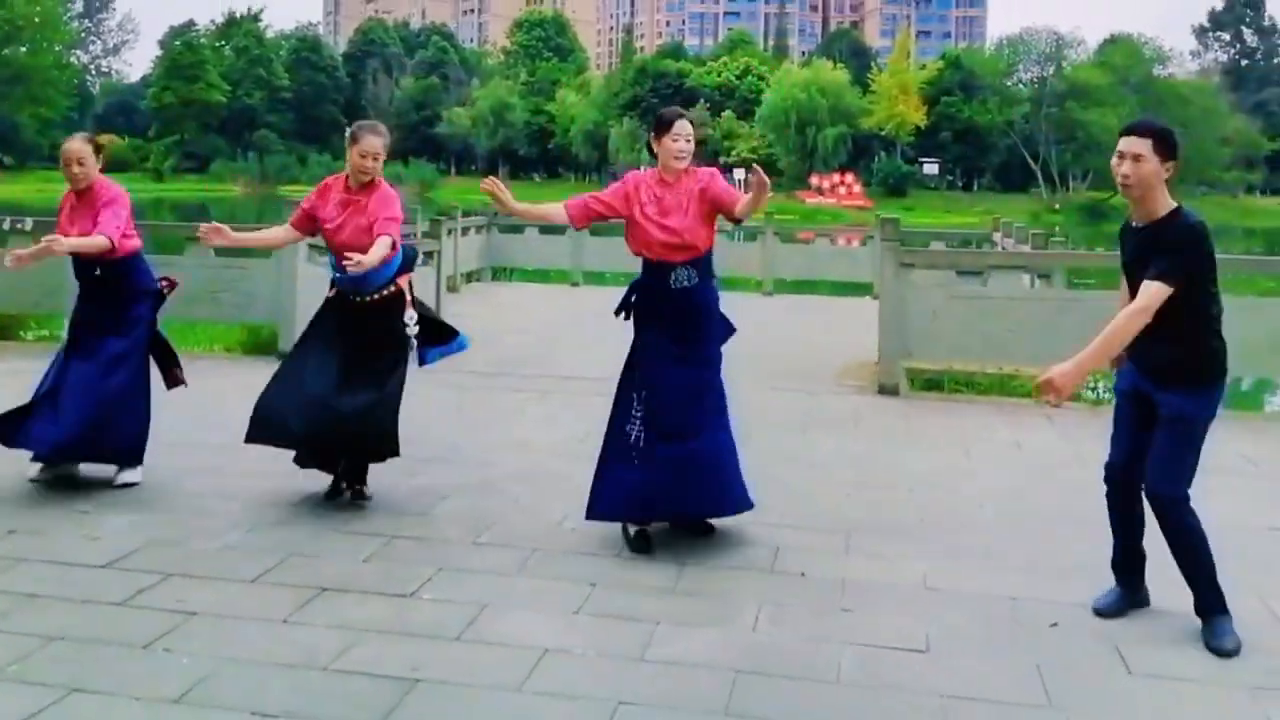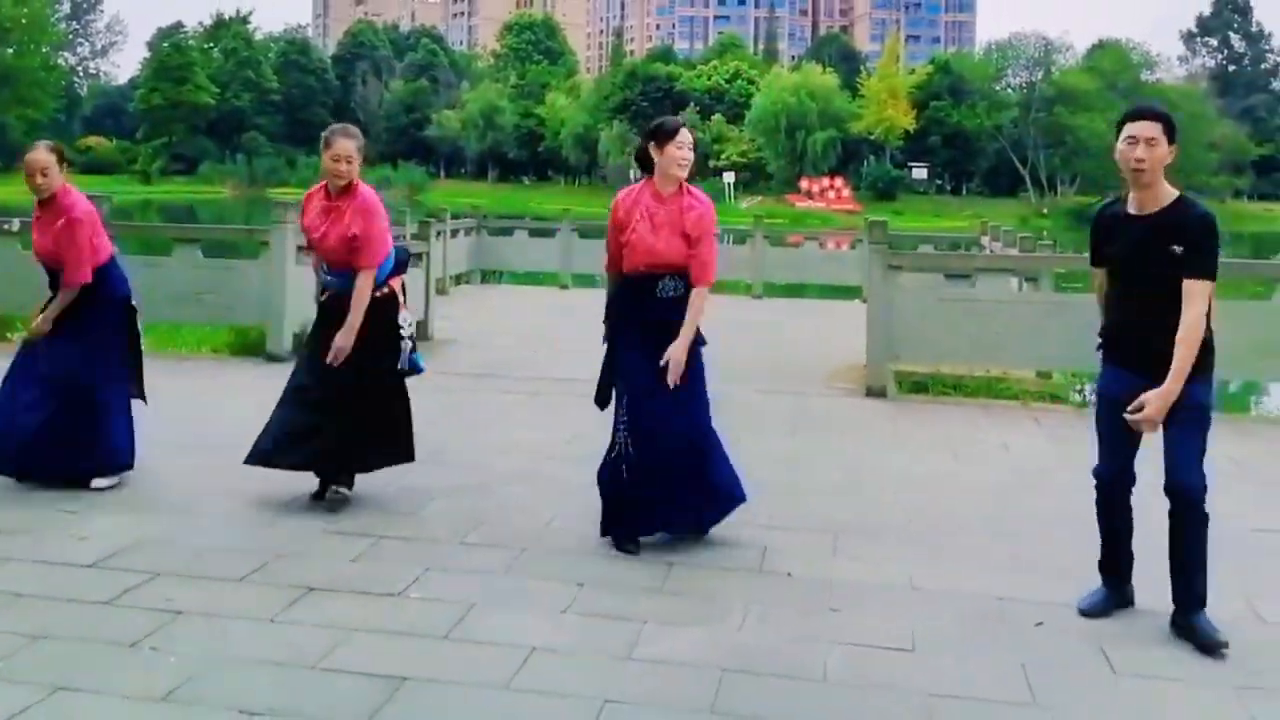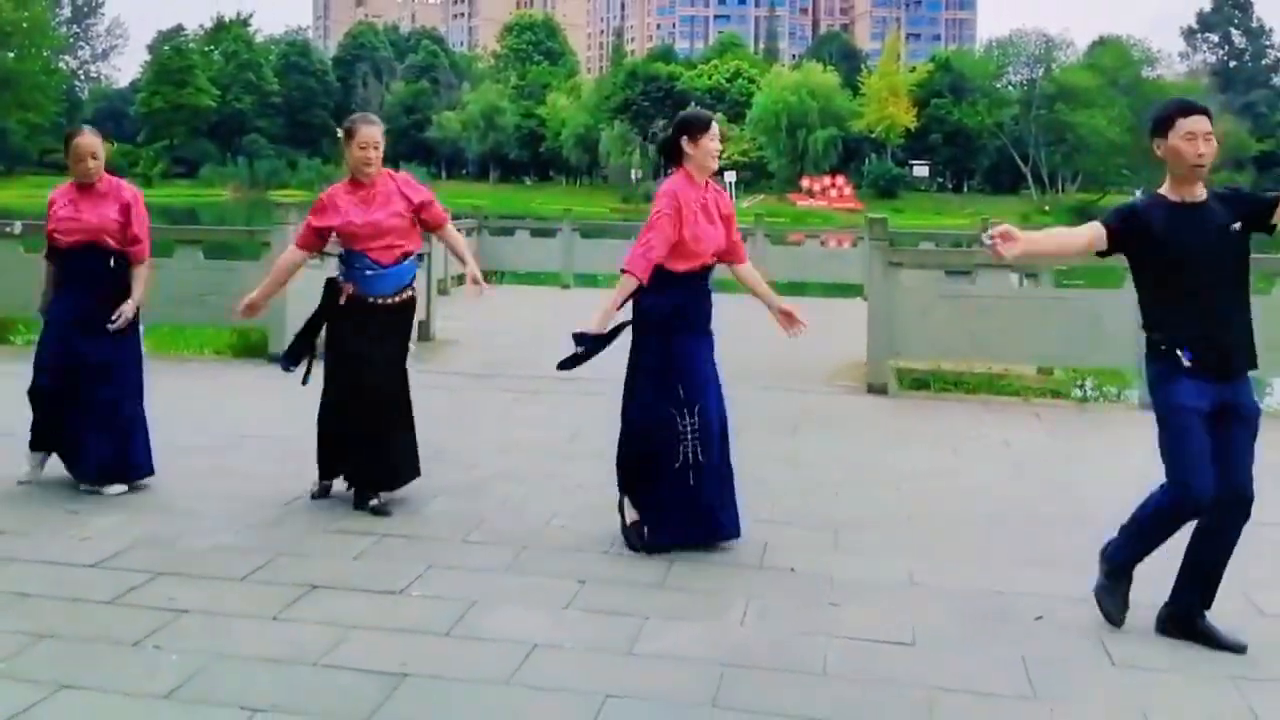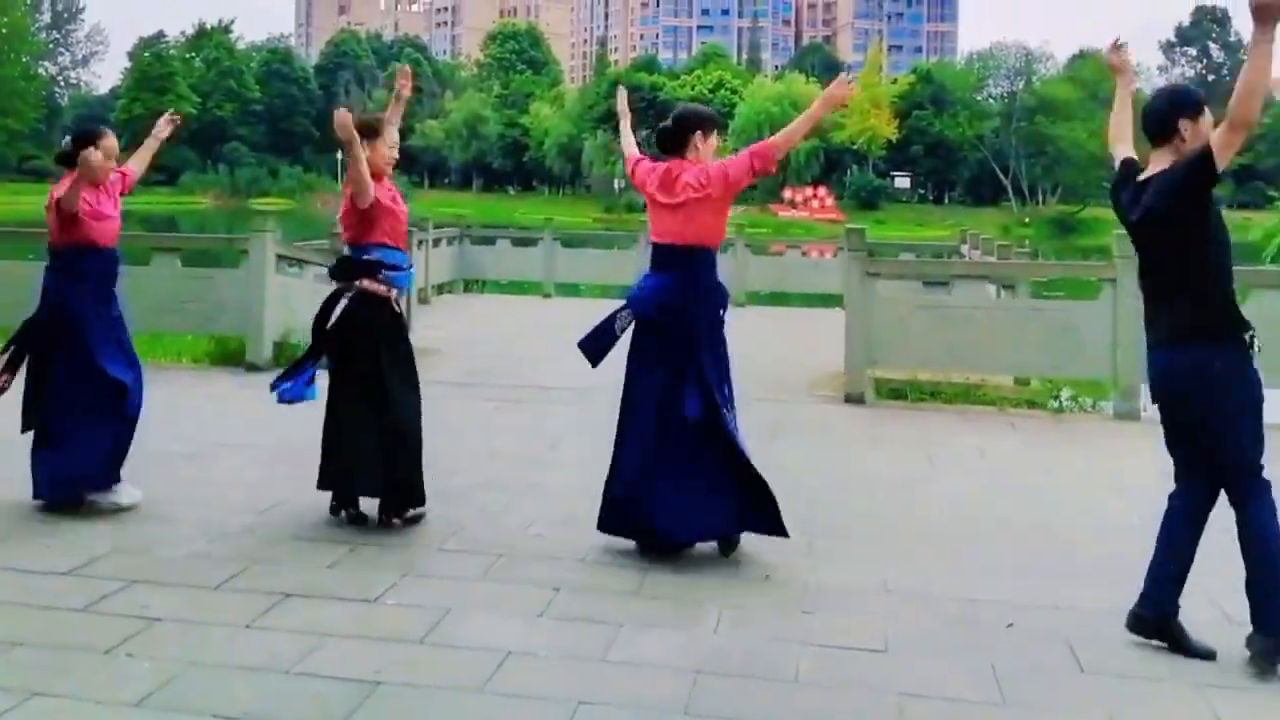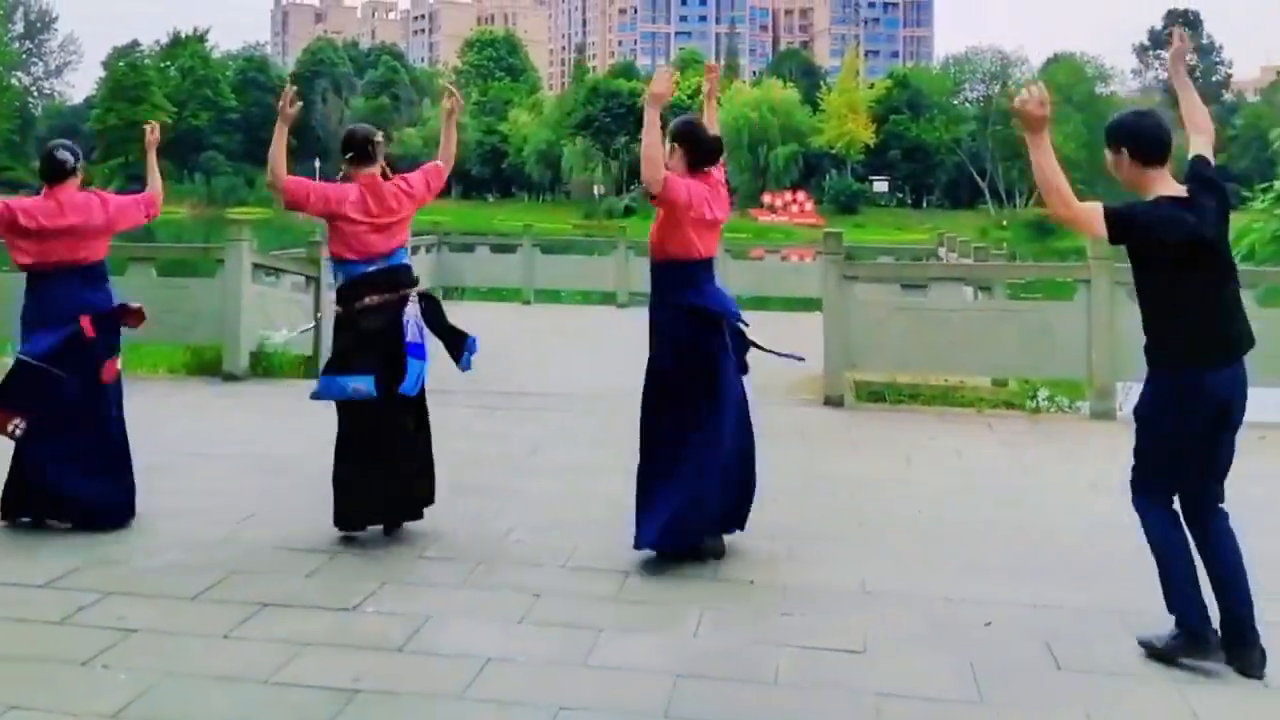
dt=0.3s
person 1, frame 1
left shoulder: (1185, 235)
right shoulder: (1132, 228)
left elbow: (1141, 311)
left wrist: (1079, 368)
right wrist: (1111, 356)
left hip: (1191, 381)
right hip: (1140, 370)
left knee: (1164, 489)
right knee: (1121, 475)
left ankle: (1214, 610)
right ankle: (1130, 583)
person 1, frame 2
left shoulder: (1196, 222)
right shoulder: (1108, 219)
left elbow: (1194, 312)
left wrist: (1170, 389)
right wrist: (1108, 332)
left hip: (1186, 375)
right hip: (1122, 368)
left knee: (1186, 487)
right knee: (1111, 477)
left ankle: (1190, 608)
right ankle: (1116, 584)
person 1, frame 3
right shoulder: (1141, 216)
right elbow: (1081, 236)
right wrist: (1024, 242)
left hip: (1234, 378)
right hip: (1179, 373)
left knee: (1235, 497)
right knee: (1195, 491)
left ankle: (1185, 610)
right ankle: (1119, 559)
person 1, frame 4
left shoulder: (1133, 190)
right shoulder: (1184, 183)
left elbow: (1120, 141)
left wrist: (1123, 82)
left hip: (1168, 360)
right hip: (1216, 355)
left knee: (1195, 483)
left ankle: (1155, 608)
person 1, frame 5
left shoulder: (1146, 221)
right shoulder: (1208, 192)
left elbow: (1064, 208)
right elbow: (1203, 130)
left wrist: (1036, 133)
right wrist: (1179, 71)
left hip: (1175, 380)
right hip: (1228, 375)
left knee: (1152, 491)
right knee: (1204, 502)
left ankle: (1193, 627)
right ankle: (1242, 637)
person 2, frame 1
left shoulder: (707, 183)
right shoulder: (633, 187)
left elbow: (740, 209)
right elbow: (573, 212)
left wrist: (758, 194)
right wrist: (516, 207)
left hip: (699, 308)
right hip: (656, 309)
left knee: (698, 406)
right knee: (646, 407)
left ankle: (680, 506)
right ankle: (635, 513)
person 2, frame 2
left shoulder: (699, 207)
right shoulder: (627, 202)
left elbow: (704, 279)
right elbow: (615, 264)
left wrist: (684, 340)
right wrist: (616, 316)
left hip: (681, 322)
right hip: (633, 321)
left knee: (686, 416)
right knee: (636, 418)
left ankle: (686, 509)
right ankle: (624, 517)
person 2, frame 3
left shoulder: (715, 196)
right shoulder: (673, 193)
left elbow: (735, 258)
right elbow: (643, 255)
left wrist: (772, 302)
right wrist: (608, 310)
left hip: (692, 314)
right hip: (667, 315)
left knee: (695, 417)
right knee: (688, 417)
right ankle: (638, 505)
person 2, frame 4
left shoulder: (652, 177)
right shoulder: (717, 176)
left elbow: (629, 154)
right elbow: (772, 147)
left wrist: (625, 114)
right wrist: (822, 106)
left hip: (654, 299)
right hip: (699, 299)
left knee: (654, 413)
right knee: (709, 411)
left ankle: (653, 525)
right ankle: (721, 522)
person 2, frame 5
left shoulder: (683, 191)
right shoulder: (711, 183)
left elbow: (653, 179)
left wrist: (652, 108)
right wrist: (710, 98)
left hip: (681, 319)
right hip: (708, 315)
left knee: (676, 423)
right knee: (714, 421)
left ankle: (685, 533)
right ankle: (711, 528)
person 3, frame 1
left shoulder: (385, 197)
right shoulder: (327, 190)
left elbow: (386, 242)
right elbow: (290, 232)
left wrist: (368, 260)
right wrist: (235, 239)
left hip: (385, 302)
right hip: (343, 299)
left knee: (371, 387)
right knee: (319, 379)
left ankle: (355, 473)
right ankle: (340, 468)
person 3, frame 2
left shoulder: (367, 204)
right shoulder: (312, 200)
left elbow: (367, 272)
left wrist: (350, 329)
right wrist: (332, 305)
left hip: (376, 304)
right hip: (334, 301)
left knee: (365, 389)
right knee: (317, 385)
left ankle: (343, 475)
right ankle: (328, 470)
person 3, frame 3
left shoulder: (405, 186)
right shoulder: (332, 199)
left elbow: (442, 226)
right elbow: (300, 249)
left wrist: (469, 262)
right wrist: (263, 294)
left hip: (397, 304)
right hip: (353, 306)
left knee: (386, 392)
right knee: (344, 390)
left ankle: (370, 483)
right ankle: (333, 470)
person 3, frame 4
left shoulder: (376, 182)
right shoulder: (368, 190)
left elbow: (381, 138)
right elbow: (365, 191)
left wrist: (400, 97)
right wrist: (350, 139)
left hip: (361, 301)
right hip: (373, 303)
left knee: (353, 395)
right knee: (392, 400)
left ankle: (345, 495)
right ankle: (394, 502)
person 3, frame 5
left shoulder: (335, 197)
right shoulder: (405, 191)
left elbow: (278, 180)
right elbow: (443, 164)
left wrist: (283, 123)
right wrist: (450, 118)
left hip: (356, 313)
right hip: (400, 309)
left knee: (362, 412)
right knee: (401, 407)
left ankle: (359, 512)
right ankle: (399, 509)
person 4, frame 1
left shoulder: (112, 197)
right shoulder: (68, 200)
left elbow: (107, 241)
left wrist: (67, 245)
right wrist: (32, 253)
left hip: (129, 294)
right hip: (93, 295)
left knee: (121, 376)
right knee: (72, 369)
left ankle: (129, 459)
right ankle: (61, 452)
person 4, frame 2
left shoulder: (75, 210)
right shoulder: (43, 205)
left elbow: (79, 276)
left wrist: (50, 315)
right wrist: (48, 310)
left hip: (99, 298)
right hip: (66, 300)
left knee: (93, 380)
right knee: (39, 376)
left ankle: (107, 463)
right ankle: (44, 460)
person 4, frame 3
left shoulder: (125, 195)
right shoulder: (57, 199)
left elbow: (140, 256)
right elbow: (53, 256)
left wrist: (134, 301)
right wrist: (47, 299)
left hip: (111, 298)
right hip: (67, 301)
left knee: (115, 381)
right knee: (56, 376)
left ankle: (109, 468)
right ankle: (44, 446)
person 4, frame 4
left shoulder: (103, 187)
right shoulder: (72, 191)
left elbow: (127, 175)
right elbow: (62, 201)
left wrist: (159, 134)
right wrist: (81, 178)
left hip: (94, 300)
right hip: (75, 301)
left knee: (86, 385)
right knee: (96, 386)
left ankle: (61, 481)
right ankle: (93, 482)
person 4, frame 5
right shoulder: (101, 206)
right elbow: (151, 203)
right wrist: (151, 154)
left hip: (43, 313)
right hip: (91, 316)
left knee: (43, 409)
right knee: (92, 409)
left ankle: (39, 504)
right ankle: (94, 507)
